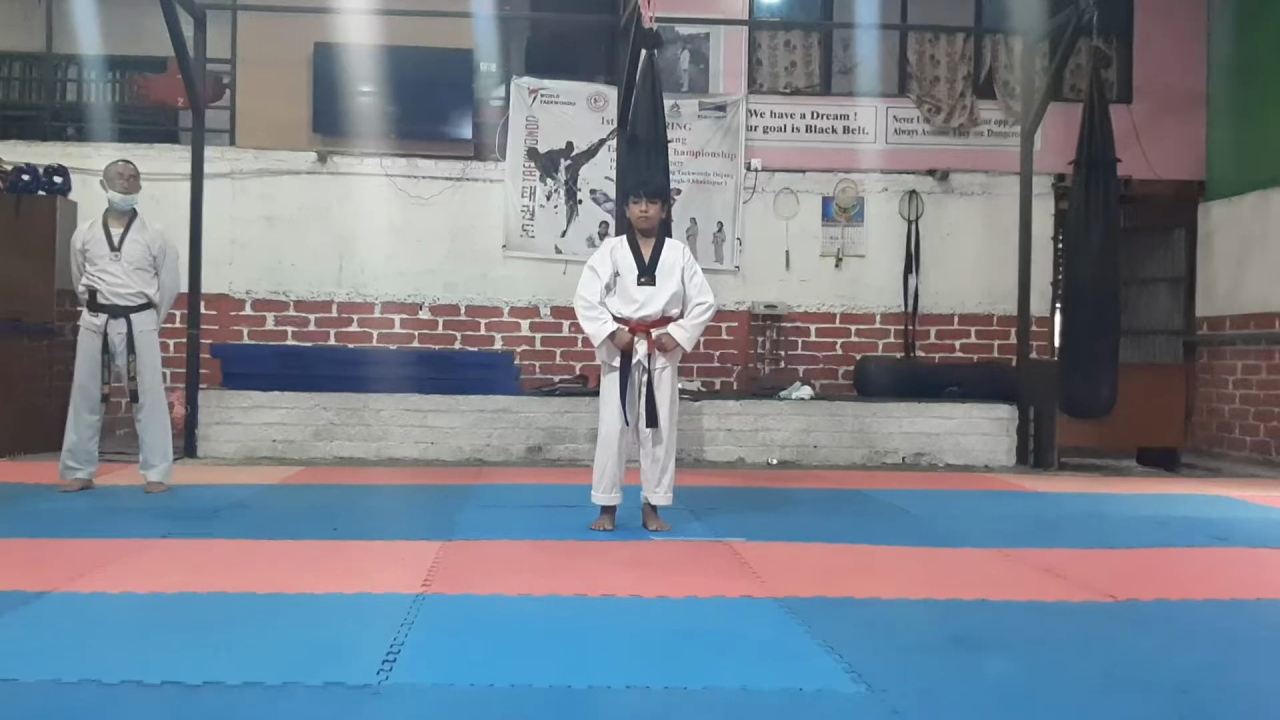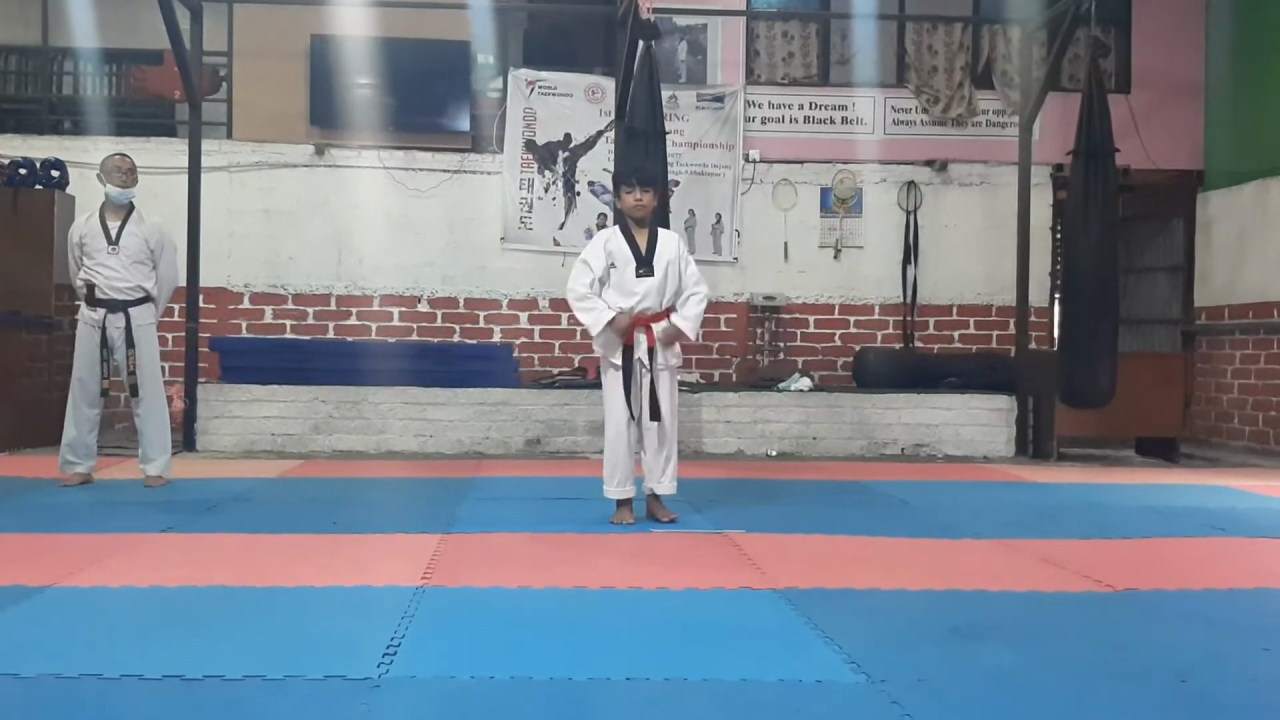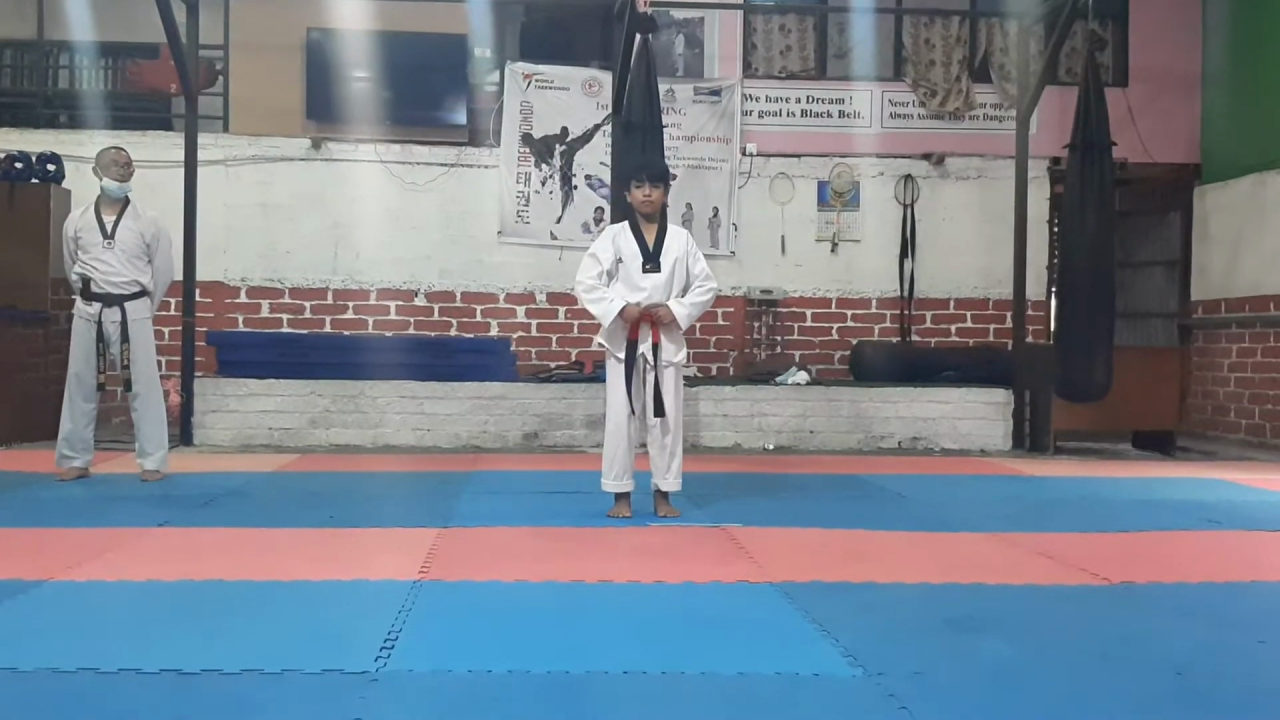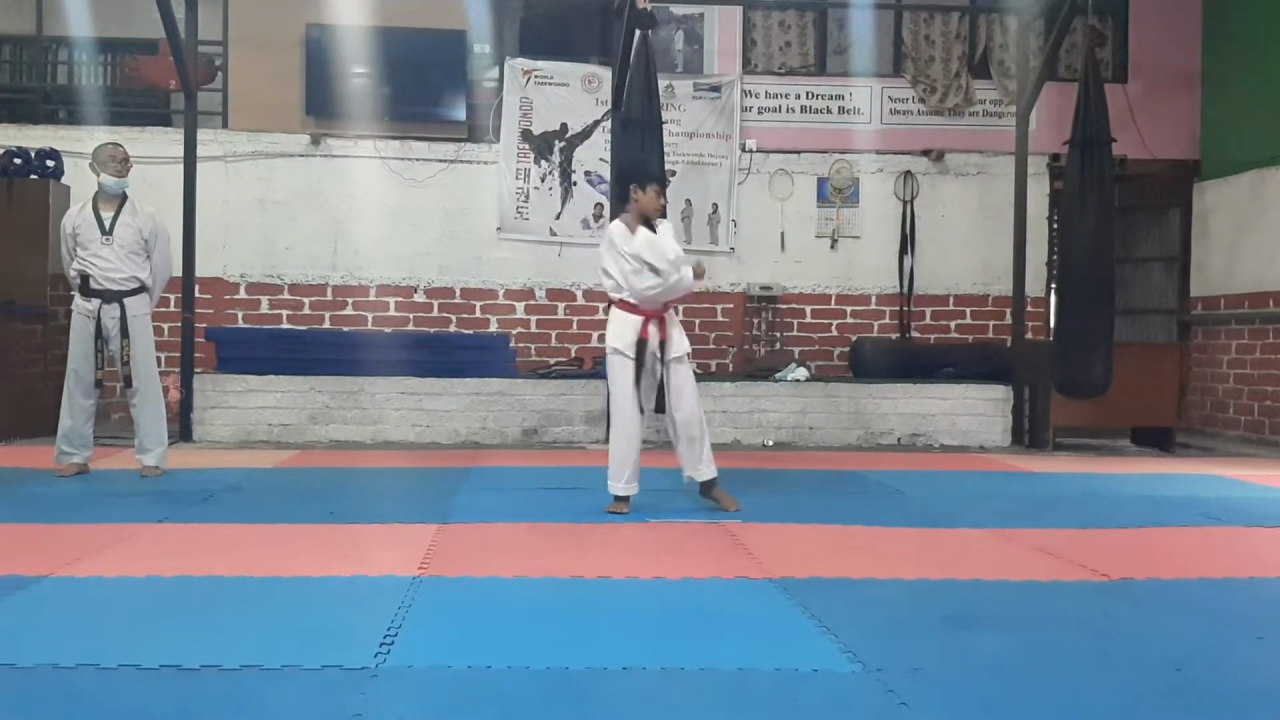
dt=1s
person 1, frame 1
left shoulder: (679, 253)
right shoulder: (611, 250)
left elbow: (704, 301)
right elbow: (586, 299)
left wrist: (679, 335)
right wrist: (611, 333)
left hip: (661, 350)
right hip: (620, 349)
left knee: (660, 429)
right knee: (613, 428)
left ankle: (652, 506)
right ankle: (607, 507)
person 1, frame 2
left shoulder: (672, 242)
right shoulder: (605, 241)
left elbow: (696, 291)
right elbow: (578, 288)
left wrist: (682, 326)
right wrist: (608, 320)
left hip: (661, 341)
right hip: (618, 341)
left knee: (662, 421)
right knee: (620, 421)
left ankle: (656, 497)
right ankle: (623, 500)
person 1, frame 3
left shoulder: (681, 238)
right shoulder: (614, 236)
left elbow: (706, 286)
right elbow: (586, 282)
left wrist: (677, 311)
right wrist: (619, 309)
left hip: (665, 339)
right hip: (624, 338)
left knee: (666, 417)
right knee: (620, 417)
left ankle: (663, 493)
right ankle: (621, 494)
person 1, frame 4
left shoulder: (660, 228)
right shoulder: (616, 233)
left elbow: (671, 264)
right elbow: (643, 286)
left wrist: (640, 232)
right wrist: (691, 277)
left hip: (665, 331)
right hip: (630, 332)
left knee: (687, 410)
right knee: (627, 415)
left ankle: (708, 483)
right ankle: (621, 493)
person 2, frame 1
left shoulder: (153, 235)
right shoulder: (85, 233)
left elbow: (169, 283)
right elbow: (79, 280)
left wrist: (148, 318)
right wrist: (98, 313)
left hip: (138, 325)
right hip: (96, 324)
left knee: (149, 398)
right knee: (85, 397)
left ankle: (156, 473)
right ankle: (79, 471)
person 2, frame 2
left shoulder: (151, 228)
right shoulder: (82, 227)
left elbow: (167, 276)
right elbow: (77, 274)
left wrist: (146, 312)
right wrist: (96, 306)
left hip: (136, 318)
right hip: (94, 319)
left knee: (148, 392)
right knee: (84, 392)
left ankle: (155, 467)
right ankle: (78, 465)
person 2, frame 3
left shoulder: (147, 222)
right shoulder: (77, 221)
left elbow: (163, 270)
right elbow: (72, 268)
left wrist: (143, 306)
right wrist: (92, 300)
left hip: (131, 313)
right hip: (89, 313)
left knee: (144, 386)
right knee: (81, 386)
left ankle: (152, 461)
right ankle: (75, 459)
person 2, frame 4
left shoulder: (145, 218)
right shoulder: (75, 217)
left elbow: (162, 266)
right elbow: (71, 265)
left wrist: (142, 302)
right wrist: (91, 297)
left hip: (131, 309)
right hip: (88, 309)
left knee: (143, 382)
right knee: (80, 383)
left ankle: (152, 457)
right ankle: (75, 455)
